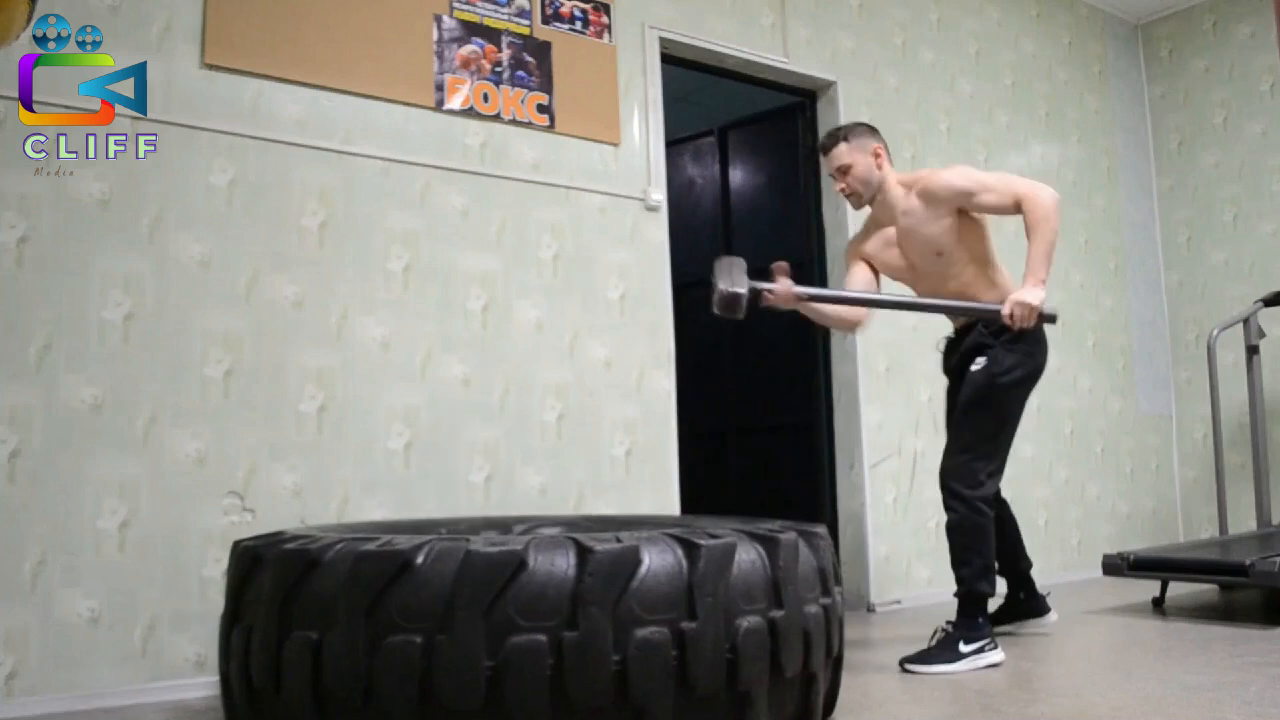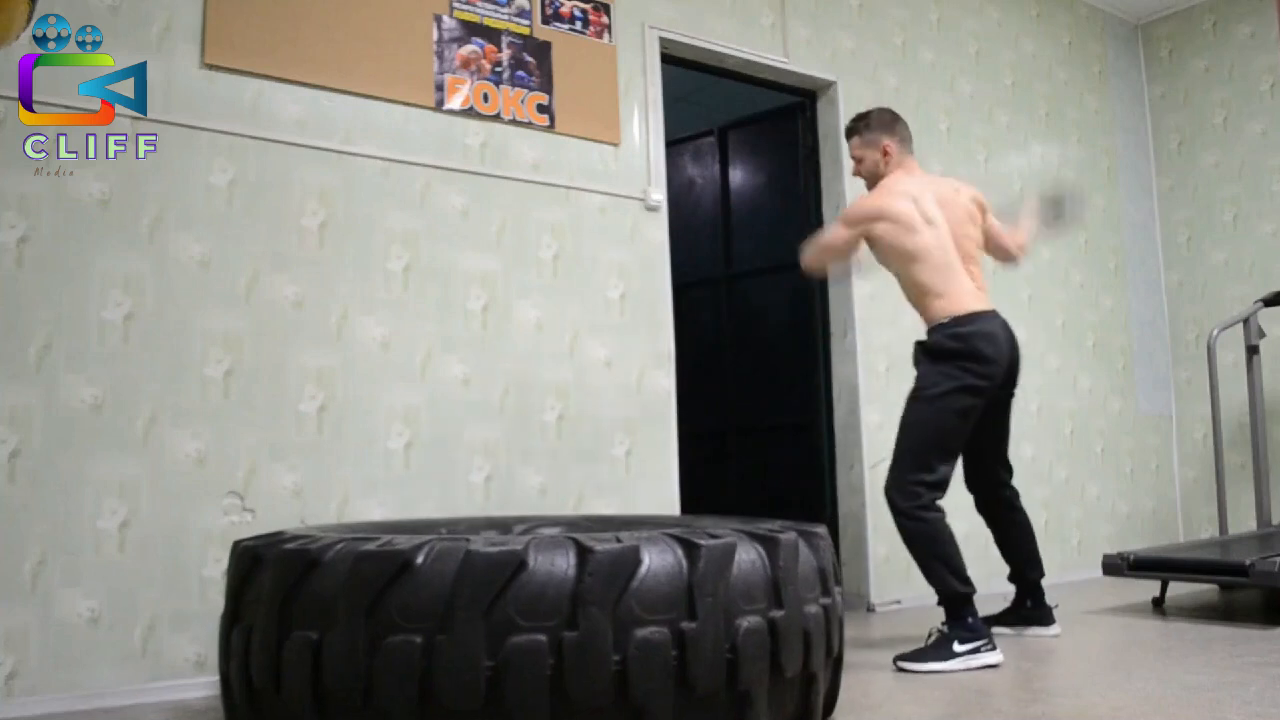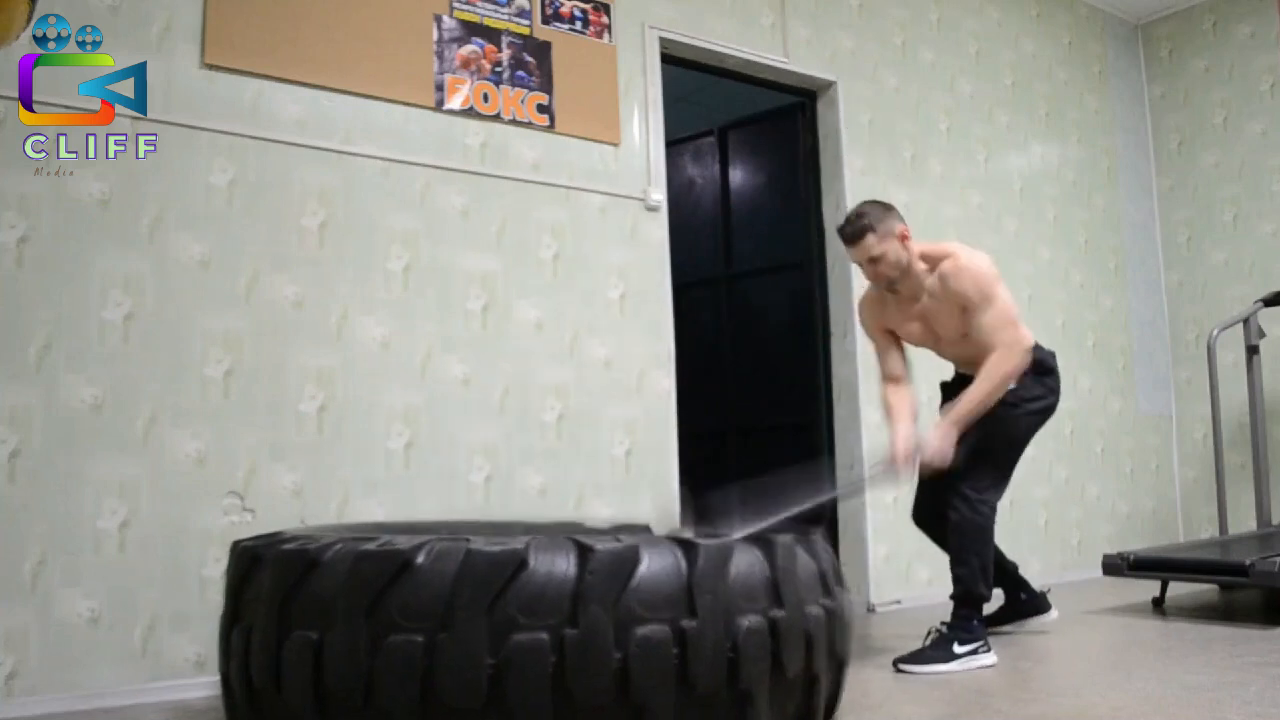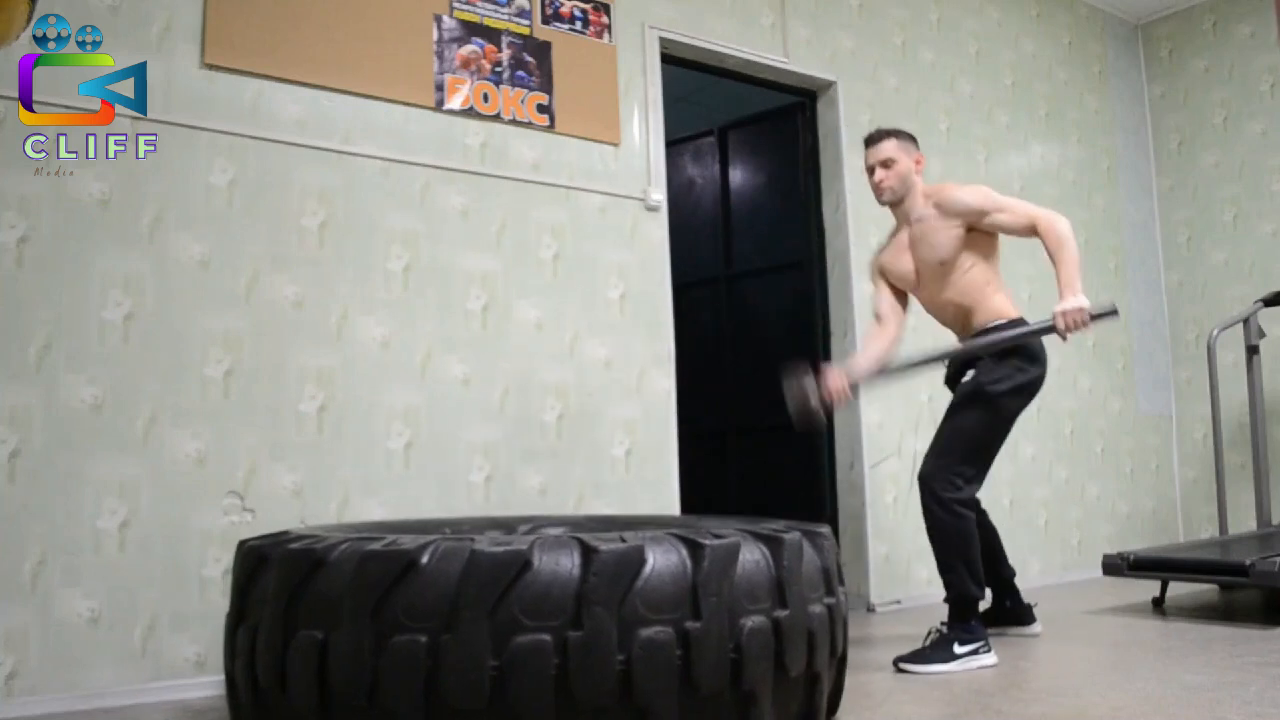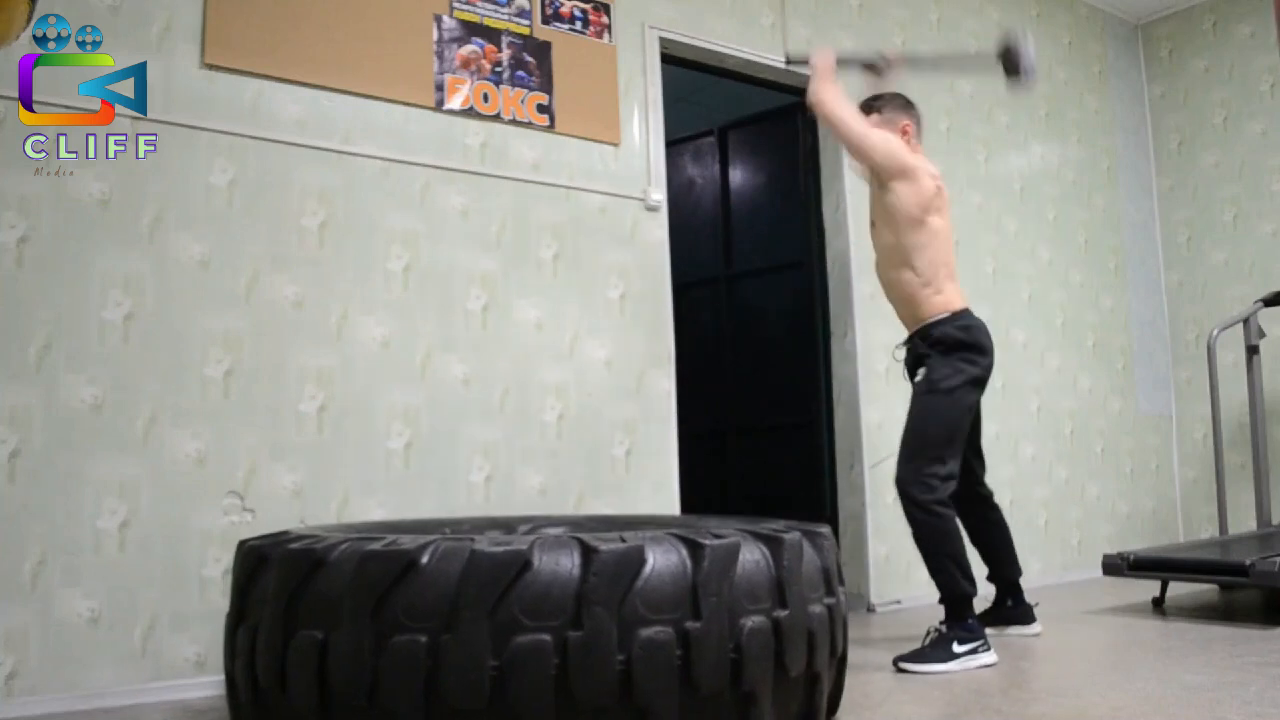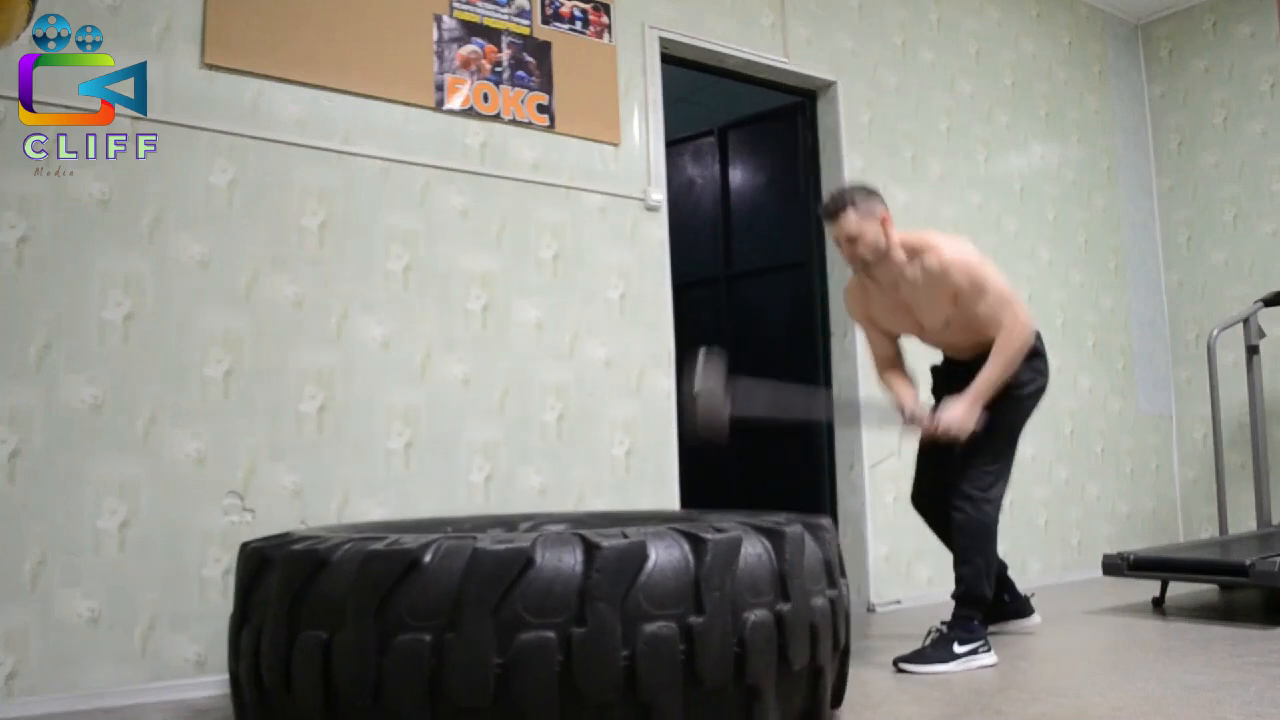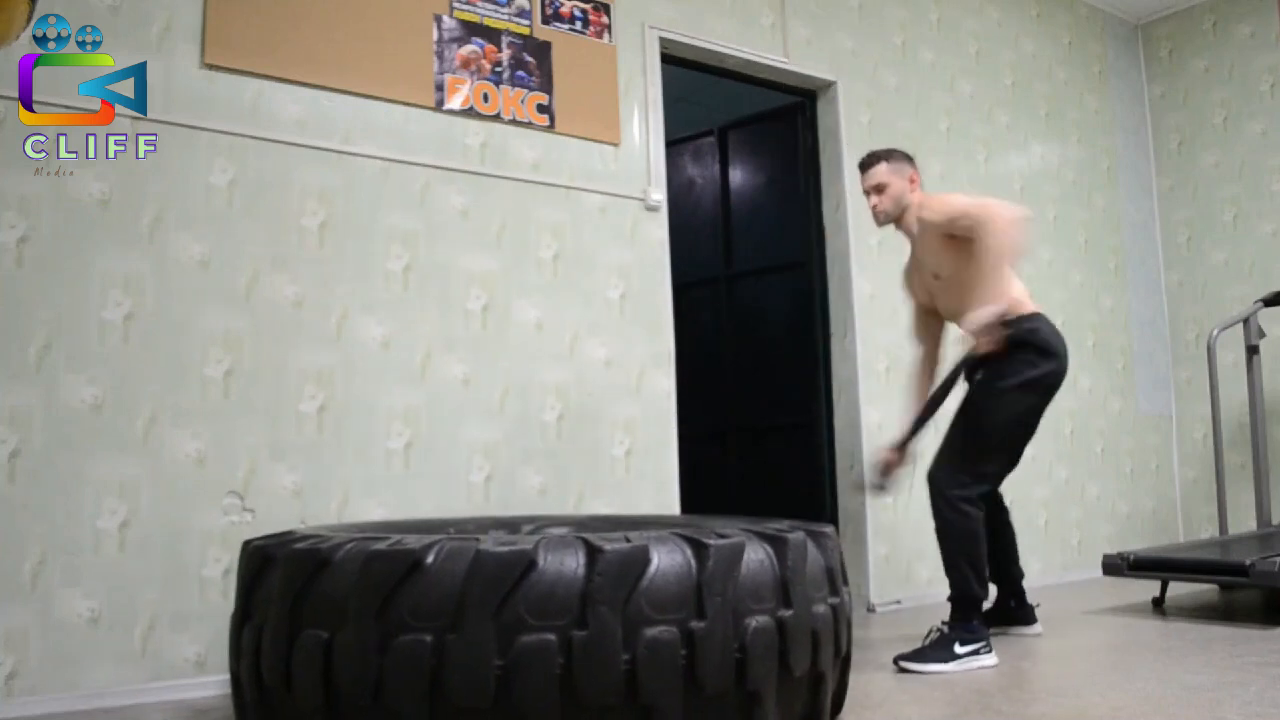
dt=0.7s
person 1, frame 1
left shoulder: (941, 188)
right shoulder: (865, 247)
left elbow: (1041, 196)
right elbow: (853, 313)
left wrist: (1033, 283)
right wrist: (798, 300)
left hip: (1009, 339)
right hip: (970, 345)
left knee: (963, 478)
right knee: (973, 479)
left ankle: (973, 633)
right ankle: (1025, 597)
person 1, frame 2
left shoulder: (877, 205)
right shoulder: (961, 193)
left elbow: (813, 260)
right elbow: (1011, 248)
left wrist: (847, 233)
right wrist: (1027, 219)
left hip: (958, 349)
right hip: (995, 339)
left knee: (909, 490)
right knee: (991, 481)
left ankle: (967, 632)
right ankle: (1033, 604)
person 1, frame 3
left shoulder: (963, 269)
right shoulder: (874, 308)
left elbow: (1013, 352)
right elbow: (894, 382)
left wrist: (950, 426)
right wrist: (903, 437)
left hip: (1026, 380)
right hip: (972, 384)
left knee: (970, 492)
right knee: (930, 510)
left ankle: (967, 633)
right ankle: (1023, 596)
person 1, frame 4
left shoulder: (956, 203)
right shoulder: (887, 259)
left elbow: (1051, 222)
right elbow: (886, 332)
left wrist: (1071, 292)
right wrist: (848, 374)
left hip: (1010, 354)
right hip: (979, 363)
left knee: (940, 482)
right knee: (952, 487)
left ankle: (968, 634)
right ankle: (1010, 606)
person 1, frame 5
left shoulder: (904, 163)
right shoulder: (892, 177)
left elbow: (828, 108)
right elbow: (843, 126)
left wrist: (825, 70)
right wrist: (881, 79)
left hip: (953, 346)
right hip: (936, 348)
left knee: (921, 483)
right knee: (964, 485)
left ankle: (965, 632)
right ankle: (1012, 605)
person 1, frame 6
left shoulder: (946, 259)
right shoulder: (858, 296)
left elbow: (1018, 329)
right elbow: (889, 366)
left wrist: (973, 401)
right wrist: (913, 407)
left hip: (1013, 364)
right hip: (956, 370)
left knee: (972, 483)
right knee: (930, 492)
left ankle: (968, 634)
right ankle: (1006, 601)
person 1, frame 7
left shoulder: (938, 213)
right shoulder: (913, 273)
left elbow: (1009, 215)
right elbow: (926, 355)
left wrist: (988, 302)
right wrist: (904, 437)
left hip: (1024, 349)
right hip: (1023, 353)
left knee: (953, 481)
right knee: (976, 485)
left ankle: (969, 633)
right ankle: (1013, 604)
